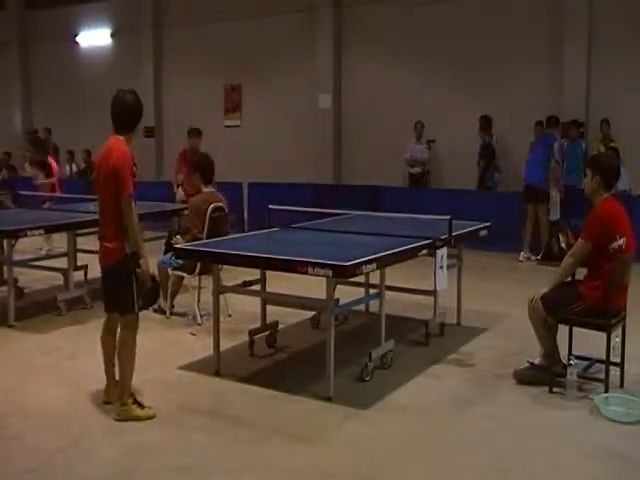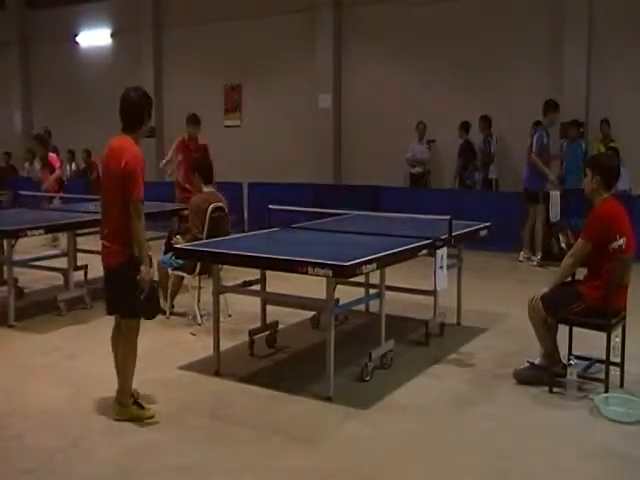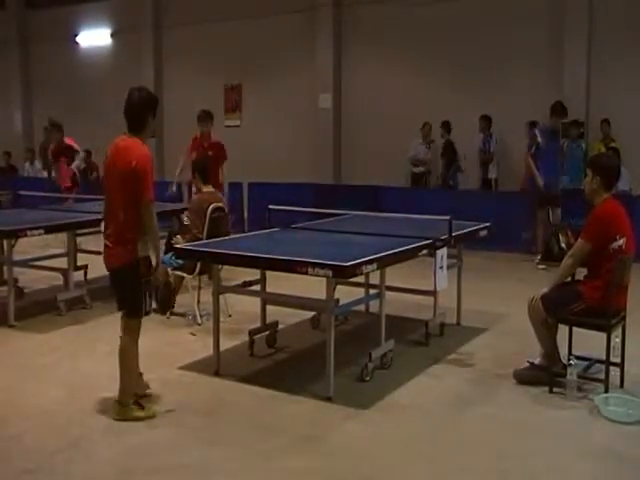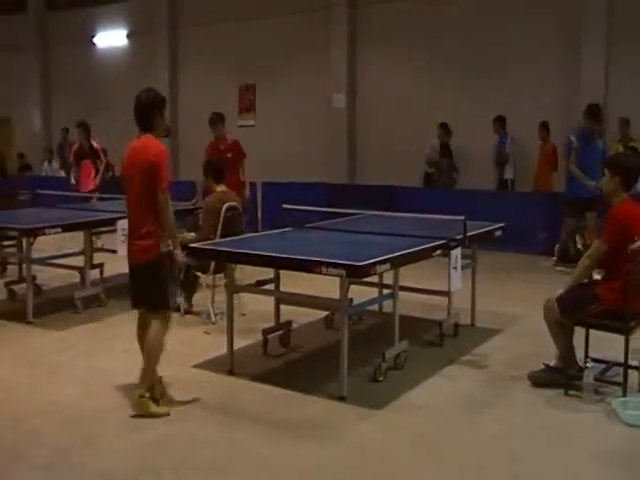
dt=0.4s
person 1, frame 1
left shoulder: (105, 151)
right shoulder: (123, 154)
right elbow: (127, 211)
right wrist: (142, 255)
left hip: (107, 248)
right hip: (122, 250)
left knee: (112, 319)
right knee: (129, 323)
left ankle: (111, 385)
right ankle: (125, 401)
person 1, frame 2
left shoulder: (112, 147)
right shoulder: (133, 155)
right elbow: (135, 213)
right wrist: (144, 261)
left hip: (111, 248)
right hip: (126, 253)
left knee: (120, 323)
right knee: (130, 326)
left ankle: (124, 389)
right ankle: (125, 402)
person 1, frame 3
left shoulder: (114, 148)
right shoulder: (141, 155)
right elbow: (147, 214)
right wrist: (158, 259)
left hip: (114, 246)
right hip: (131, 250)
left knee: (129, 319)
right knee: (132, 325)
left ankle: (135, 381)
right ankle: (125, 402)
person 1, frame 4
left shoulder: (131, 150)
right shoulder: (156, 150)
right elbow: (162, 204)
right wrist: (176, 246)
left hip: (135, 244)
right hip: (154, 245)
left knee: (145, 315)
right knee: (160, 318)
left ankle: (151, 380)
right ankle: (144, 393)
person 2, frame 1
left shoulder: (601, 213)
right shoulder: (616, 209)
left elbow: (574, 259)
left wrist: (550, 288)
left hip: (599, 296)
right hip: (611, 291)
left knee: (537, 304)
right knee: (548, 298)
left ankle: (552, 363)
right ankle: (549, 359)
person 2, frame 2
left shoulder: (601, 213)
right shoulder: (616, 209)
left elbow: (574, 258)
left wrist: (550, 288)
left hip: (599, 295)
right hip: (611, 291)
left knee: (538, 304)
right knee: (549, 298)
left ankle: (553, 363)
right ankle: (549, 360)
person 2, frame 3
left shoulder: (601, 213)
right shoulder: (616, 209)
left elbow: (574, 259)
left wrist: (549, 288)
left hip: (599, 295)
right hip: (611, 291)
left knee: (537, 304)
right knee: (549, 298)
left ankle: (553, 363)
right ankle: (549, 360)
person 2, frame 4
left shoulder: (619, 214)
left elbow: (591, 259)
left wrist: (565, 290)
left hip: (616, 297)
left knee: (553, 306)
right knee: (564, 299)
left ankle: (568, 365)
right ankle: (565, 361)
person 3, frame 1
left shoulder: (538, 141)
right shoulder: (553, 140)
left hip: (529, 181)
right hip: (540, 181)
left knee: (530, 217)
right knee: (543, 218)
left ankle: (525, 252)
person 3, frame 2
left shoulder: (543, 132)
right shoulder: (541, 133)
right elbow: (533, 157)
left wrist: (553, 157)
right wrist: (548, 174)
left hip: (532, 182)
right hip: (536, 182)
left knee: (532, 218)
right knee: (540, 219)
left ankle: (526, 252)
right ankle: (538, 255)
person 3, frame 3
left shoulder: (559, 135)
right shoulder: (539, 133)
right elbow: (529, 157)
right wrist: (537, 177)
left hip: (554, 185)
right hip: (541, 185)
left knee: (557, 220)
right knee: (542, 221)
right ankle: (540, 255)
person 3, frame 4
left shoulder: (597, 138)
right shoulder: (575, 138)
left elbow: (599, 163)
right elbow: (571, 164)
right wrist: (586, 181)
left hip: (591, 190)
right hip: (576, 189)
left knee: (592, 225)
right knee: (570, 225)
right ankle: (560, 253)
person 4, frame 1
left shoulder: (197, 201)
right shoulder: (220, 199)
left elbow: (196, 236)
left wrist: (182, 242)
left knee: (163, 262)
right knee: (177, 261)
left ankle: (164, 302)
right ankle: (169, 302)
person 4, frame 2
left shoulder: (197, 201)
right shoulder: (220, 199)
left elbow: (196, 236)
left wrist: (182, 242)
left knee: (163, 262)
right knee: (179, 260)
left ankle: (164, 302)
right ankle: (169, 302)
person 4, frame 3
left shoulder: (197, 201)
right shoulder: (220, 199)
left elbow: (197, 236)
left wrist: (182, 242)
left knee: (164, 262)
right knee: (178, 260)
left ankle: (164, 303)
right ankle: (170, 301)
person 4, frame 4
left shoulder: (211, 201)
right shoulder: (235, 198)
left elbow: (208, 236)
left wrist: (190, 239)
right knee: (192, 260)
left ankle: (186, 302)
right ankle: (188, 302)
